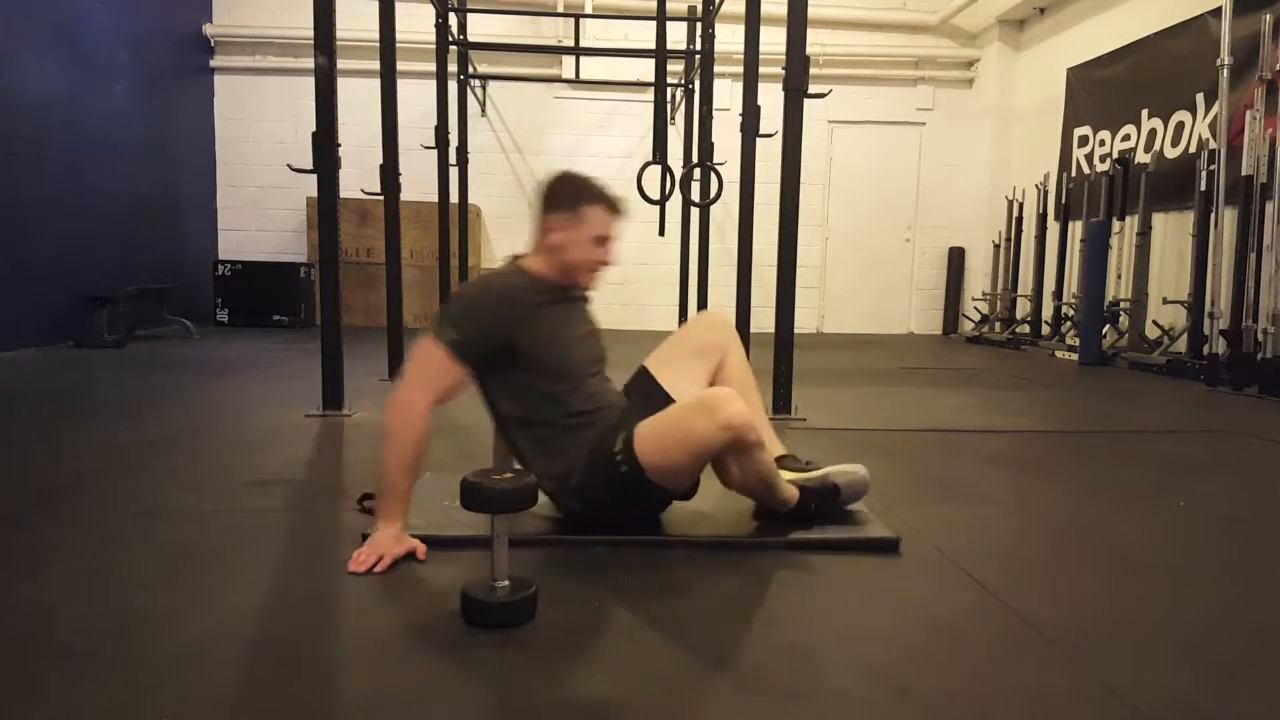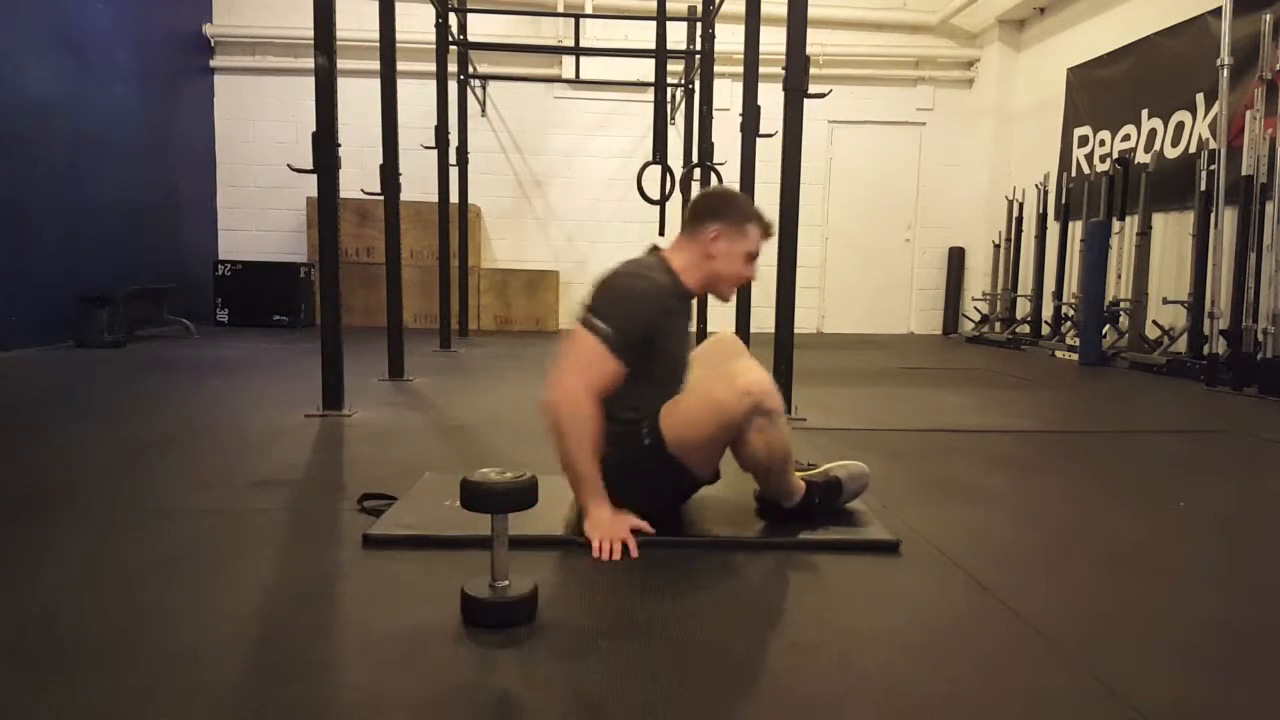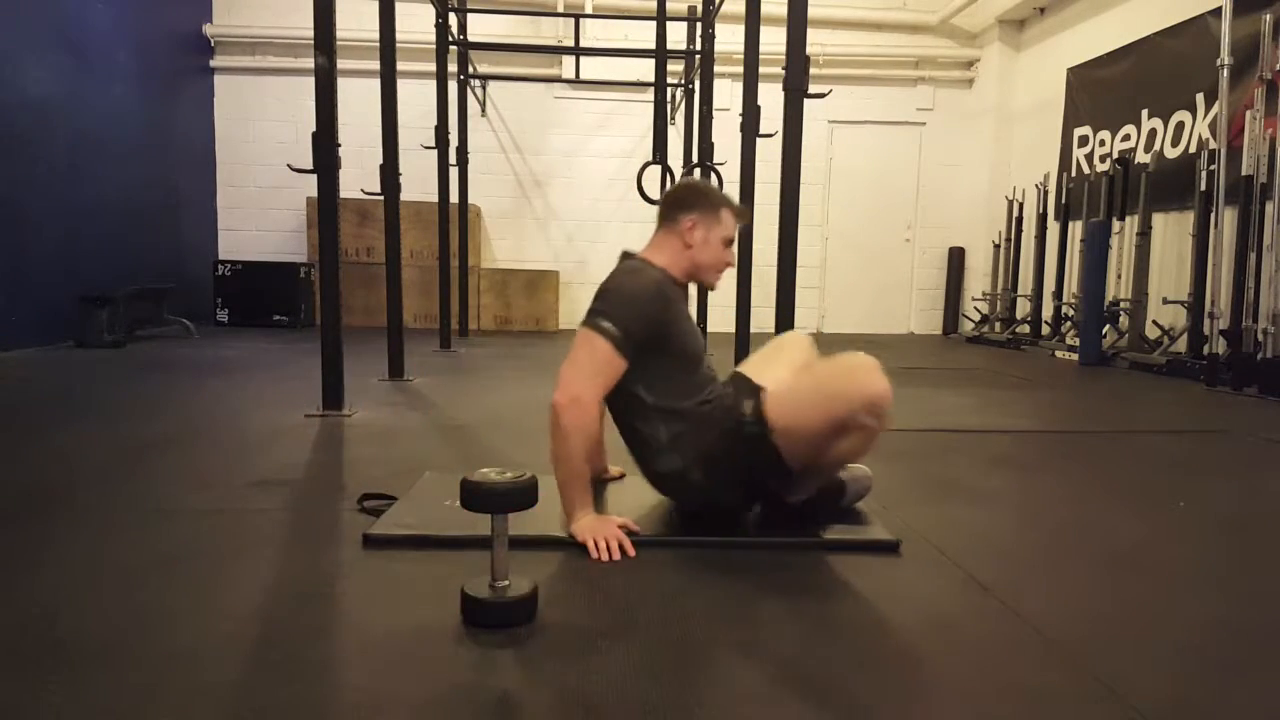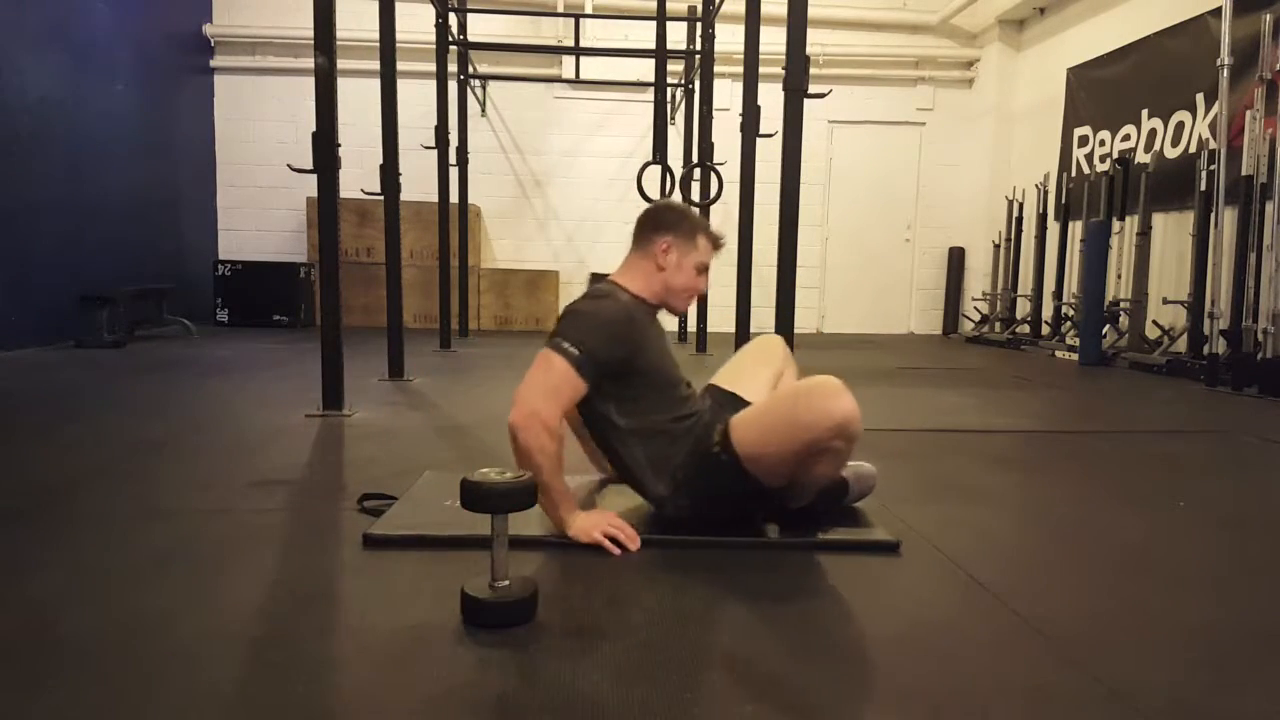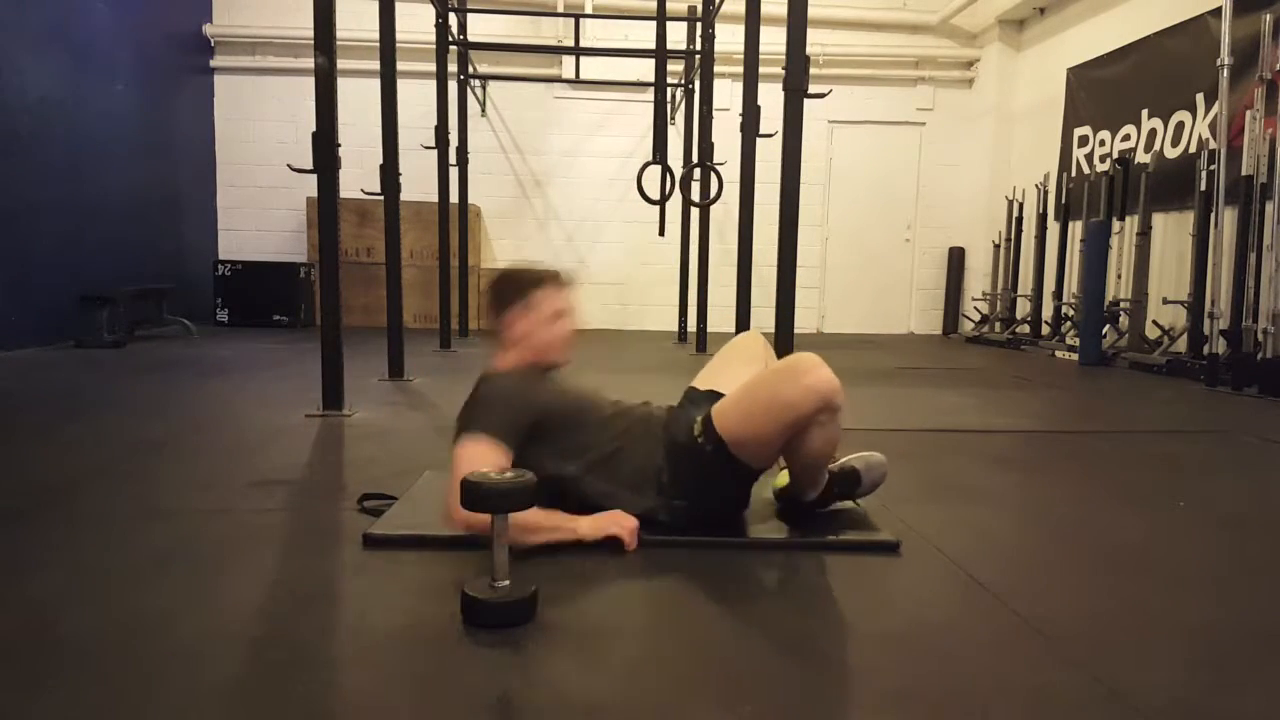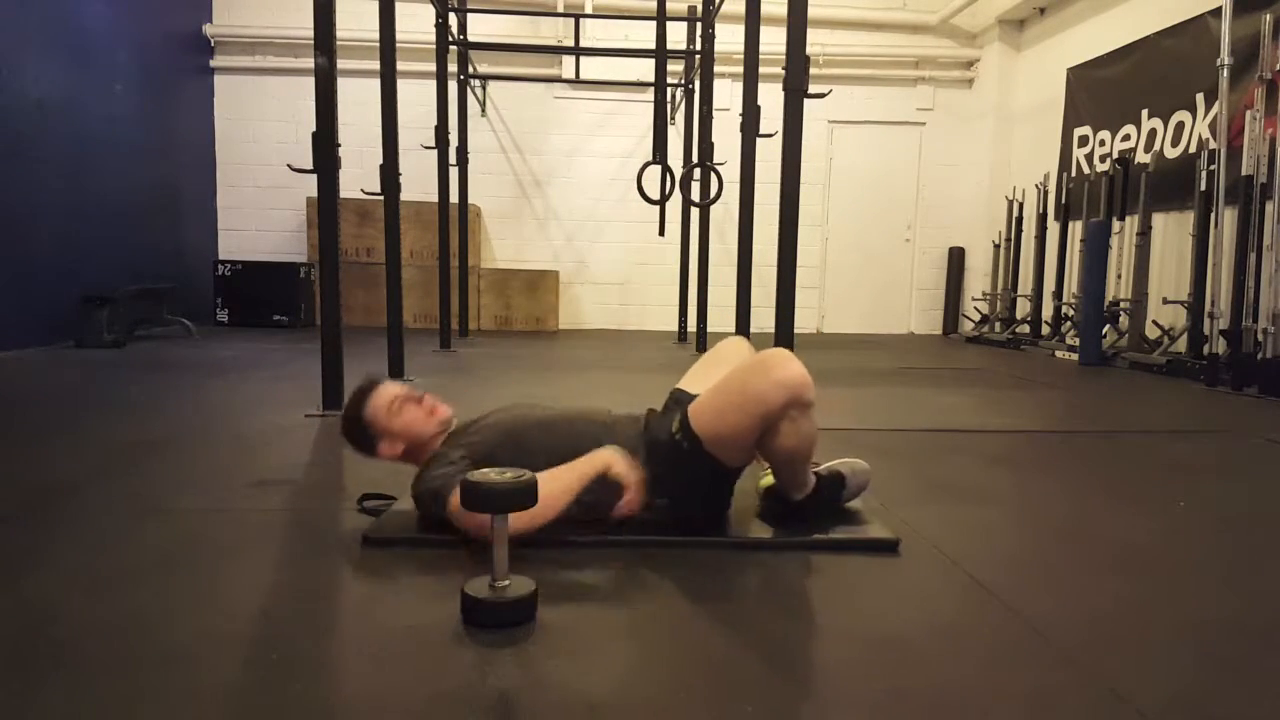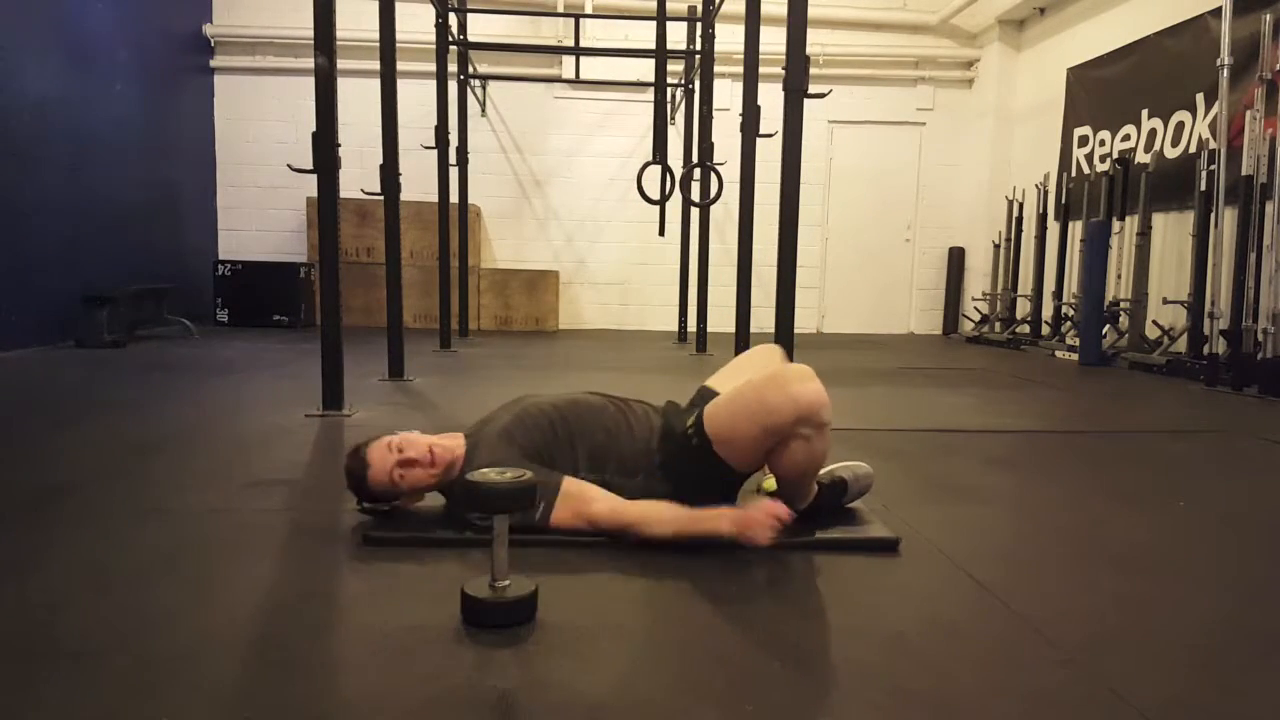
dt=0.3s
person 1, frame 1
left shoulder: (563, 291)
right shoulder: (492, 301)
right elbow: (413, 400)
right wrist: (391, 524)
left hip: (621, 429)
right hip: (594, 481)
left knee: (713, 329)
right knee: (724, 411)
left ankle: (780, 462)
right ankle: (790, 499)
person 1, frame 2
left shoulder: (665, 285)
right shoulder: (641, 290)
right elbow: (564, 396)
right wrist: (596, 508)
left hip: (643, 455)
right hip: (629, 481)
left knee: (727, 347)
right knee: (748, 384)
left ankle: (779, 476)
right ankle: (795, 499)
person 1, frame 3
left shoulder: (656, 284)
right shoulder: (639, 291)
right elbow: (571, 399)
left wrist: (595, 467)
right wrist: (582, 516)
right hip: (710, 466)
left knee: (797, 346)
right knee: (866, 381)
left ankle: (799, 472)
right ankle: (798, 493)
person 1, frame 4
left shoulder: (624, 310)
right shoulder: (606, 318)
right elbow: (529, 417)
left wrist: (610, 464)
right wrist: (571, 518)
right hip: (698, 487)
left knee: (771, 348)
right knee: (831, 403)
left ankle: (797, 473)
right ankle: (795, 499)
person 1, frame 5
left shoulder: (524, 381)
right shoulder: (499, 401)
right elbow: (468, 508)
right wrist: (580, 524)
left hip: (674, 443)
right hip: (682, 489)
left knee: (751, 344)
right knee: (811, 379)
left ankle: (805, 477)
right ankle: (807, 493)
person 1, frame 6
left shoulder: (468, 440)
right shoulder: (443, 477)
right elbow: (497, 518)
right wrist: (599, 459)
left hip: (651, 433)
right hip: (664, 491)
left knee: (736, 351)
right knee: (783, 374)
left ankle: (788, 478)
right ankle: (799, 498)
person 1, frame 7
left shoulder: (483, 439)
right elbow: (609, 514)
right wrist: (726, 521)
left hip: (670, 430)
right hip: (679, 469)
left knee: (770, 356)
right knee: (800, 394)
left ankle: (792, 481)
right ankle: (803, 500)
